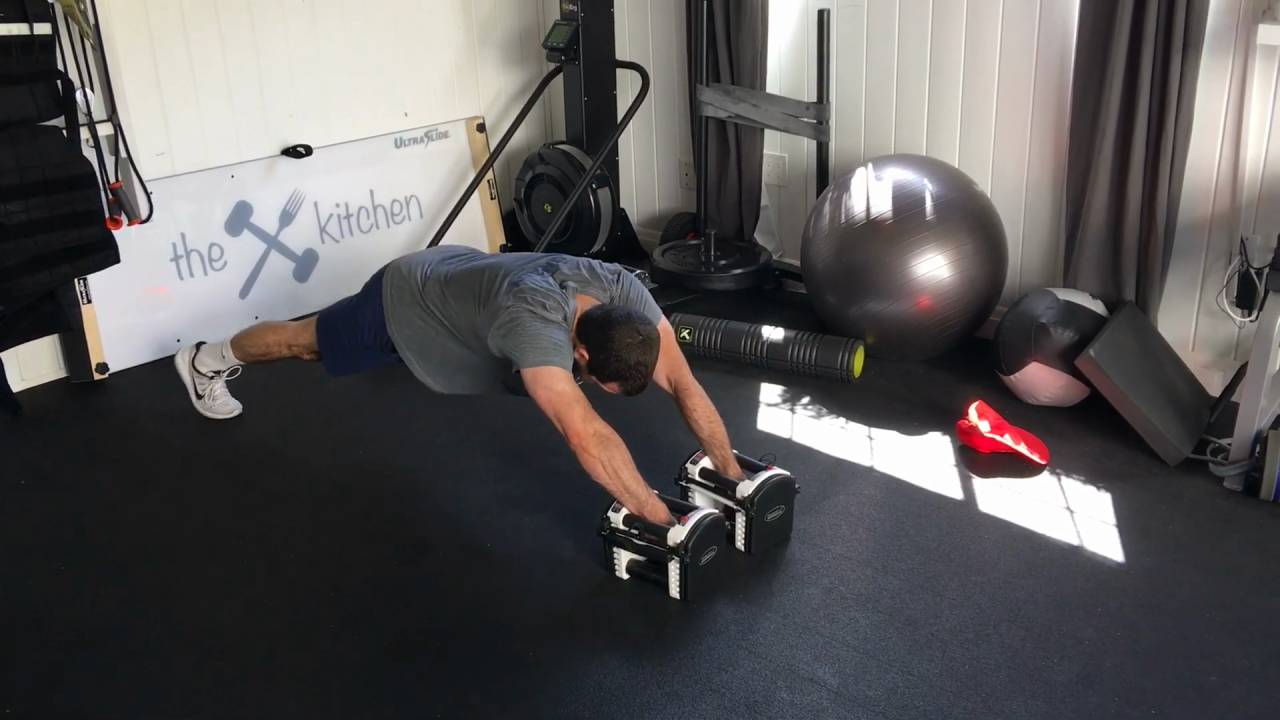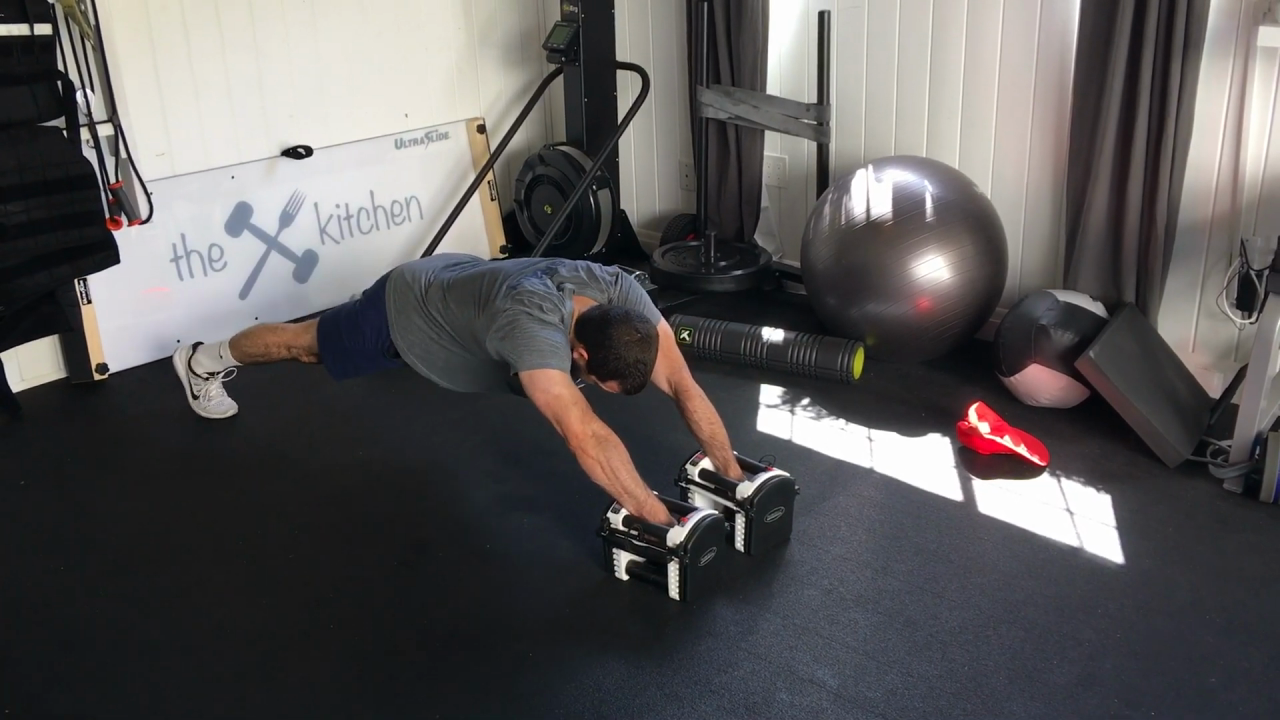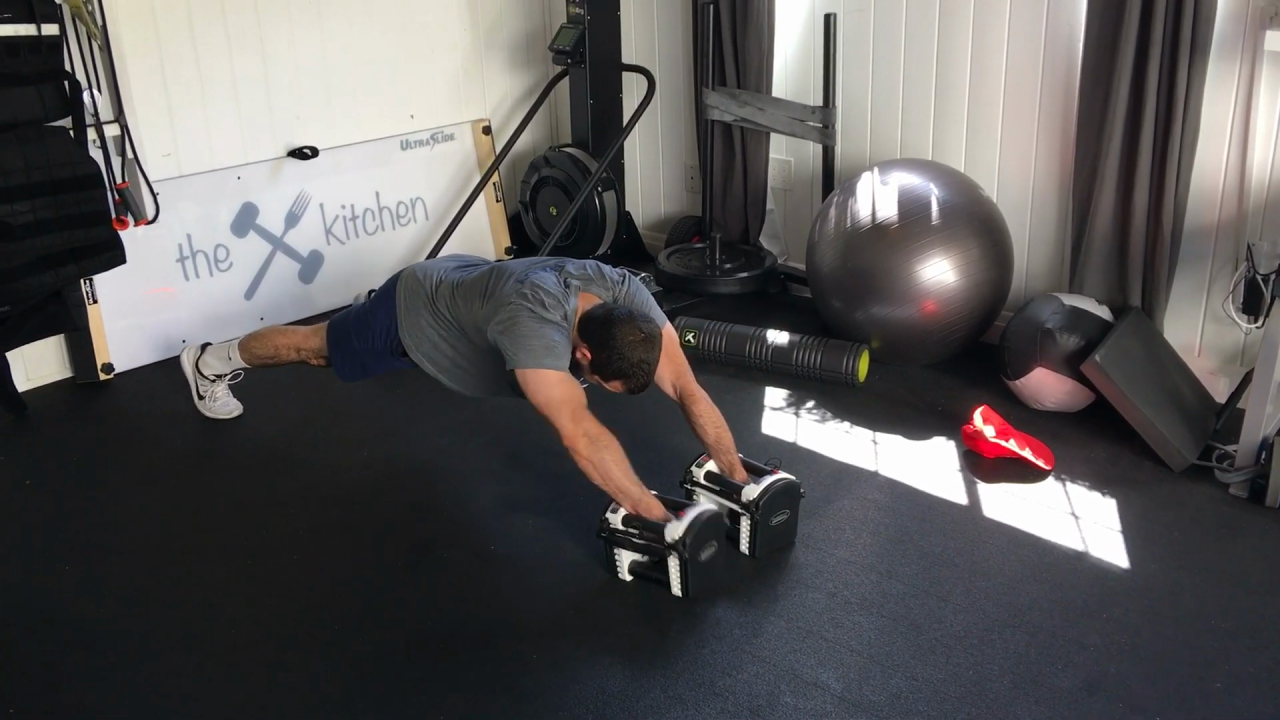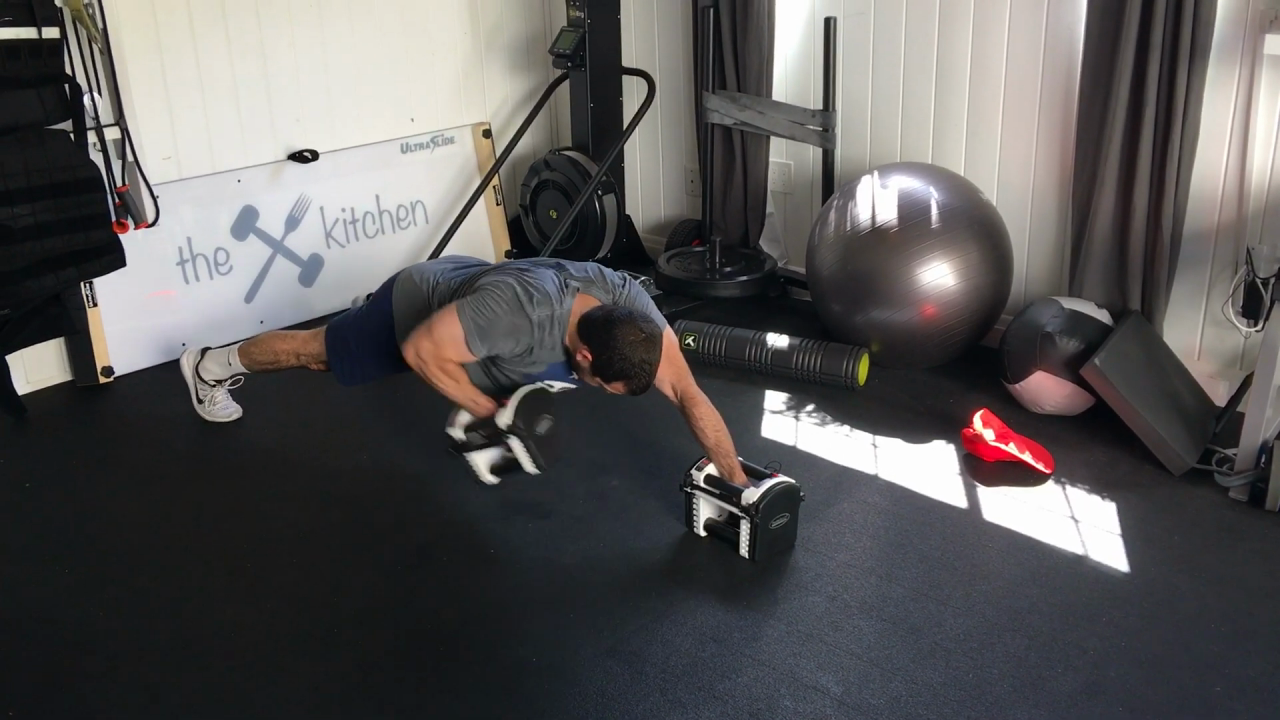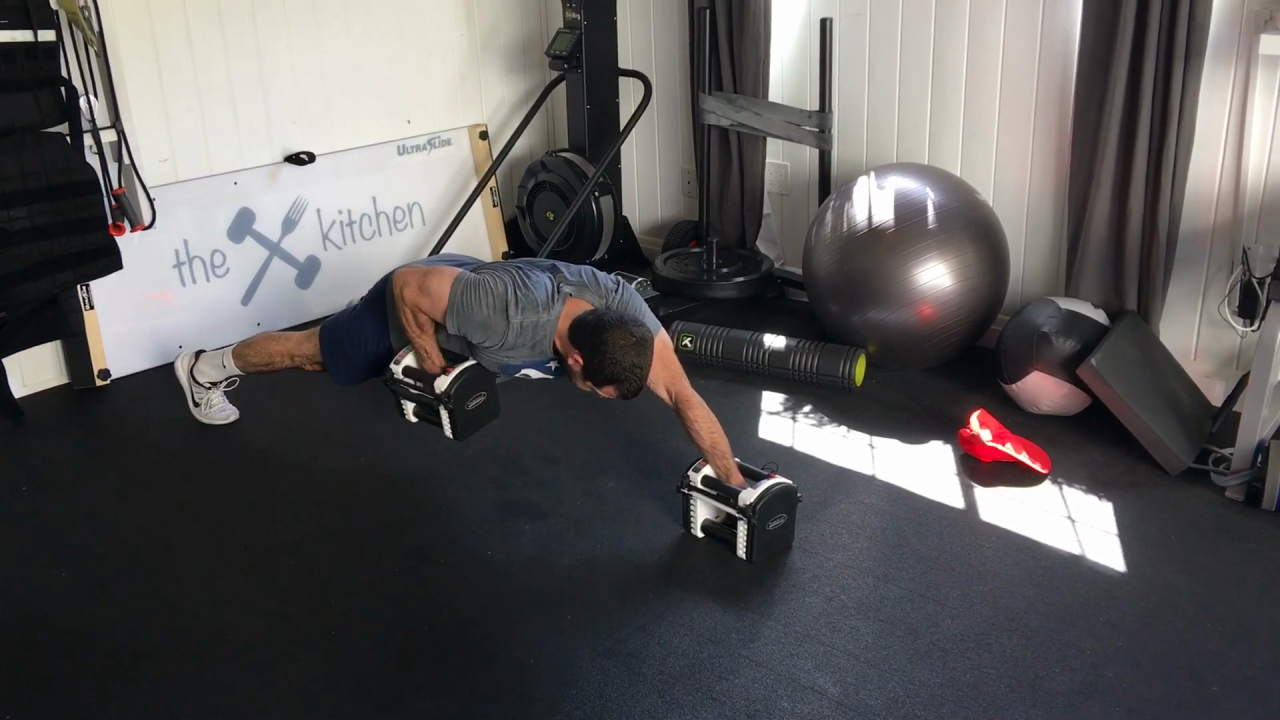
dt=0.5s
person 1, frame 1
left shoulder: (624, 290)
right shoulder: (535, 322)
left elbow: (684, 385)
right elbow: (585, 436)
left wrist: (733, 474)
right wrist: (662, 523)
left hip: (455, 273)
right hip: (405, 297)
right knee: (308, 341)
right ankle: (208, 361)
person 1, frame 2
left shoulder: (623, 294)
right shoulder: (533, 326)
left elbow: (684, 386)
right elbow: (585, 436)
left wrist: (734, 477)
right wrist: (662, 523)
left hip: (458, 280)
right hip: (408, 307)
right knee: (307, 343)
left ankle: (351, 310)
right ankle: (205, 360)
person 1, frame 3
left shoulder: (627, 295)
right shoulder: (536, 322)
left elbow: (688, 390)
right elbow: (580, 435)
left wrist: (740, 480)
right wrist: (661, 521)
left hip: (464, 284)
right hip: (416, 309)
right knee: (315, 345)
left ankle: (371, 303)
right ankle: (213, 360)
person 1, frame 4
left shoulder: (627, 301)
right shoulder: (521, 314)
left elbow: (687, 392)
right elbow: (418, 351)
left wrist: (738, 482)
right wrist: (490, 415)
left hip: (460, 297)
right hip: (413, 311)
right knee: (316, 352)
left ankle: (367, 314)
right ankle: (212, 364)
person 1, frame 5
left shoulder: (619, 303)
right shoulder: (505, 312)
left elbow: (682, 394)
right elbow: (408, 285)
left wrist: (735, 483)
right wrist: (435, 369)
left hip: (455, 288)
right hip: (407, 303)
right knee: (311, 352)
right ankle: (209, 366)
